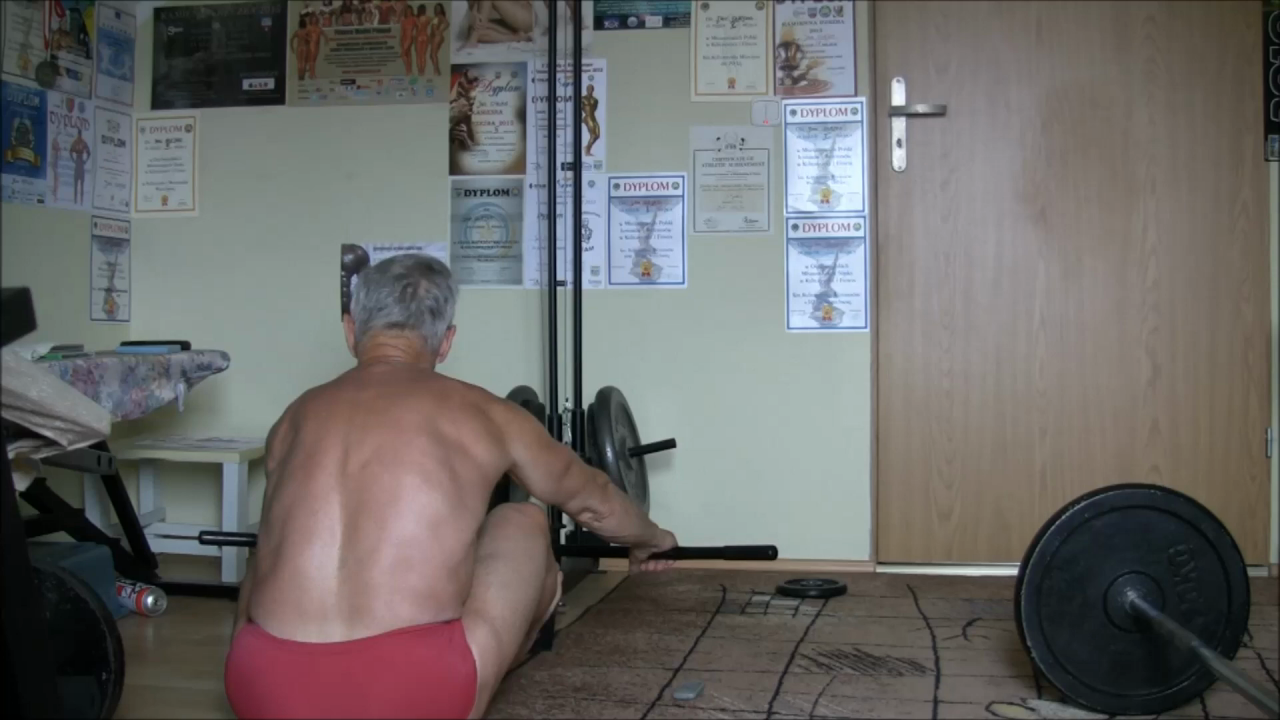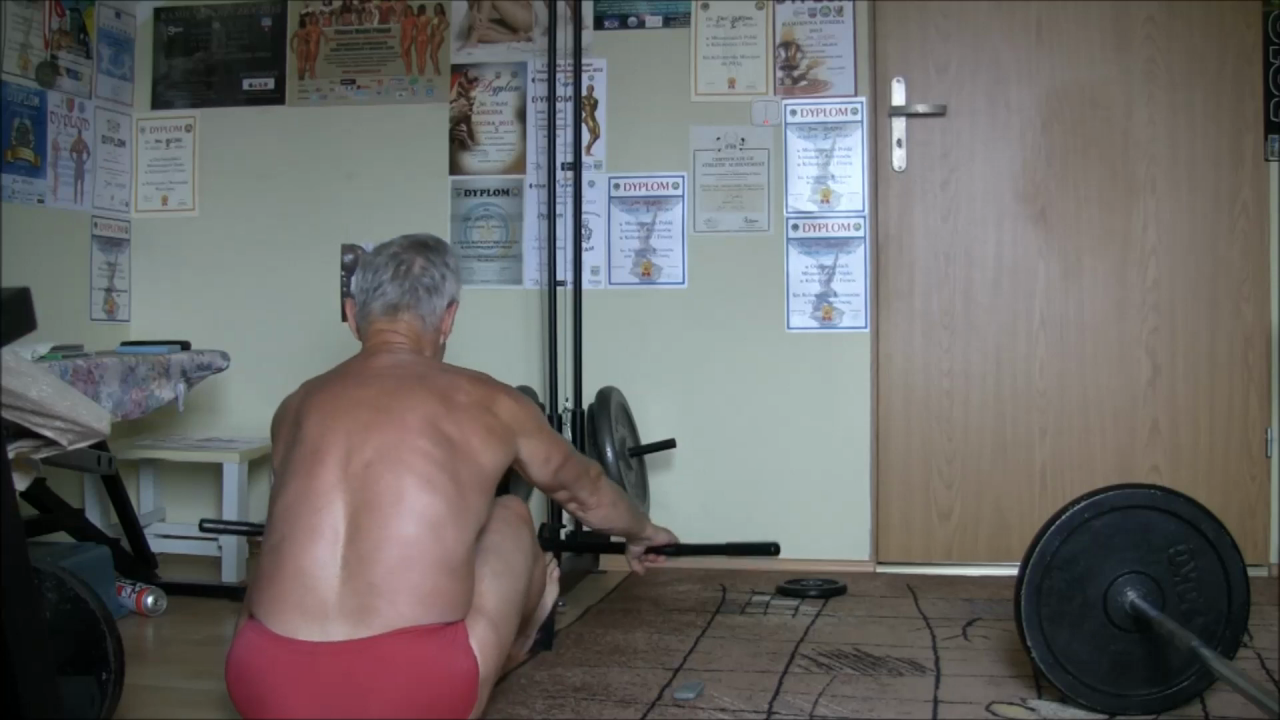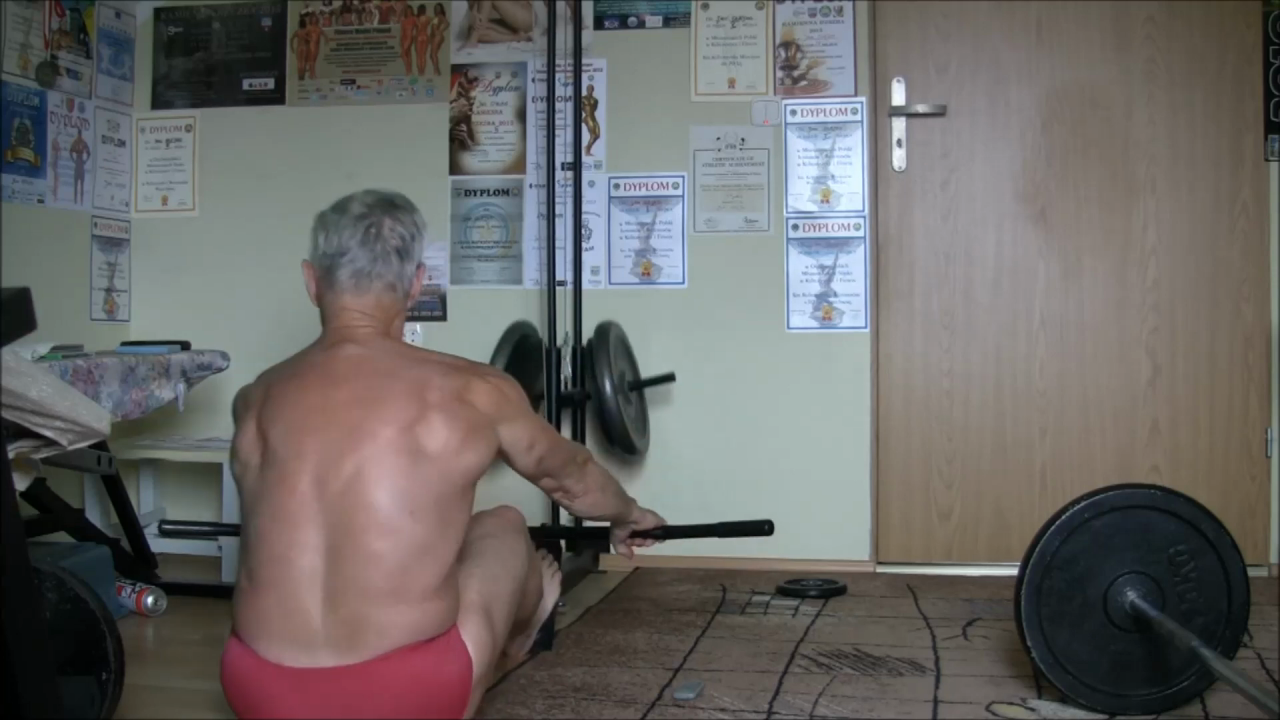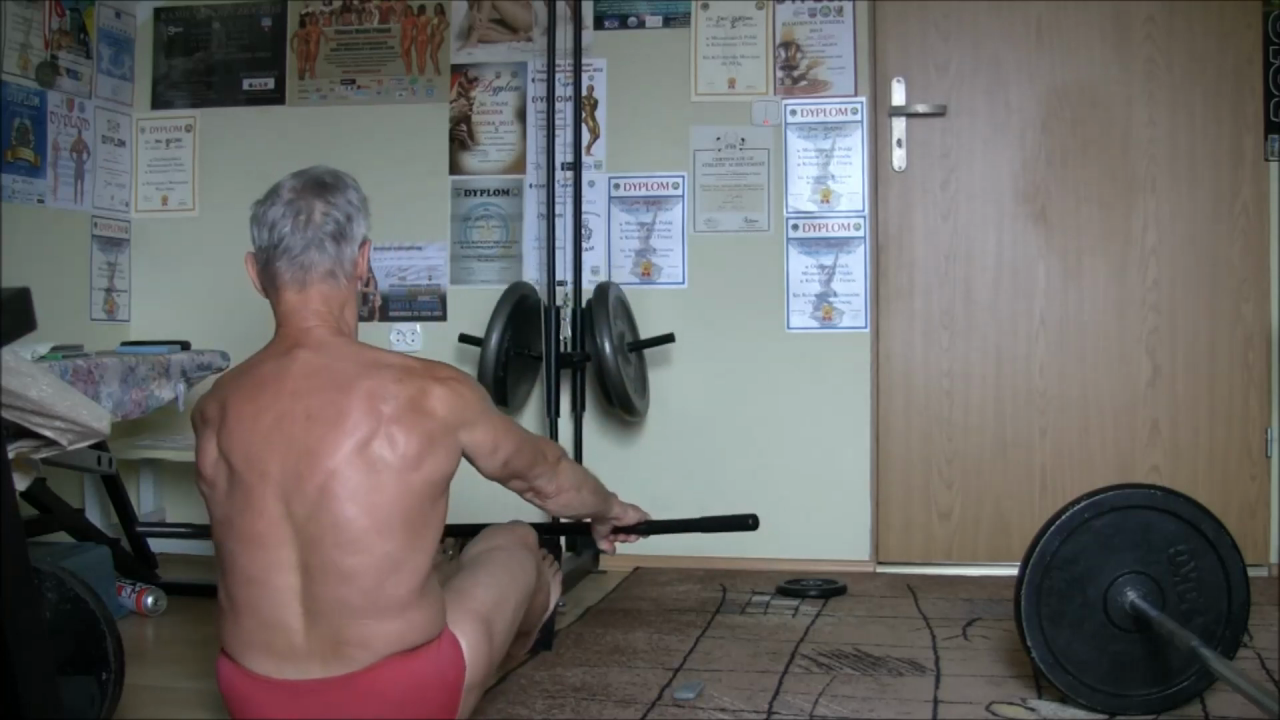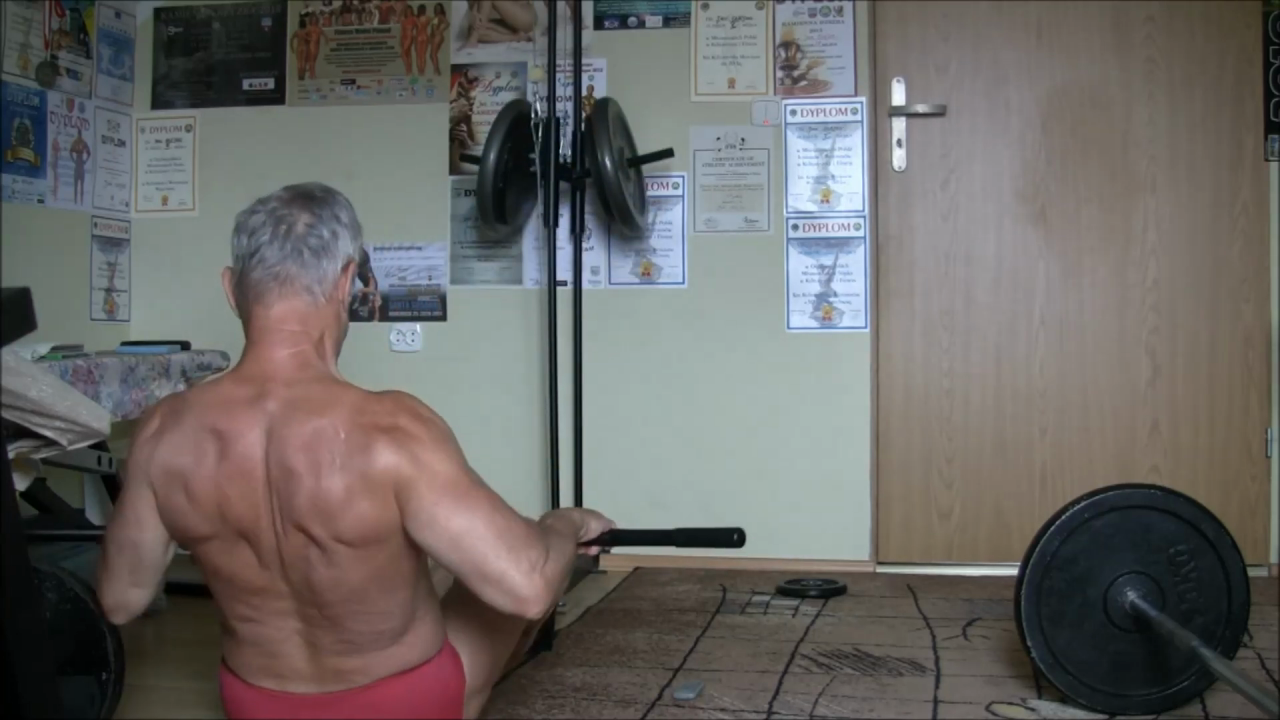
dt=1s
person 1, frame 1
left shoulder: (295, 417)
right shoulder: (485, 412)
right elbow: (594, 501)
right wrist: (649, 538)
right knee: (524, 522)
right ankle: (511, 649)
person 1, frame 2
left shoulder: (297, 407)
right shoulder: (490, 403)
right elbow: (585, 491)
right wrist: (641, 532)
right knee: (510, 517)
right ankle: (513, 644)
person 1, frame 3
left shoulder: (255, 400)
right shoulder: (471, 391)
right elbow: (571, 475)
right wrist: (629, 515)
right knee: (504, 527)
right ankle: (514, 640)
person 1, frame 4
left shoulder: (215, 408)
right shoulder: (429, 392)
right elbow: (543, 474)
right wrist: (608, 510)
right knee: (514, 545)
right ankle: (510, 645)
person 1, frame 5
left shoulder: (167, 432)
right shoulder: (390, 433)
left elbow: (120, 599)
right elbow: (527, 588)
right wrist: (567, 525)
right knee: (535, 571)
